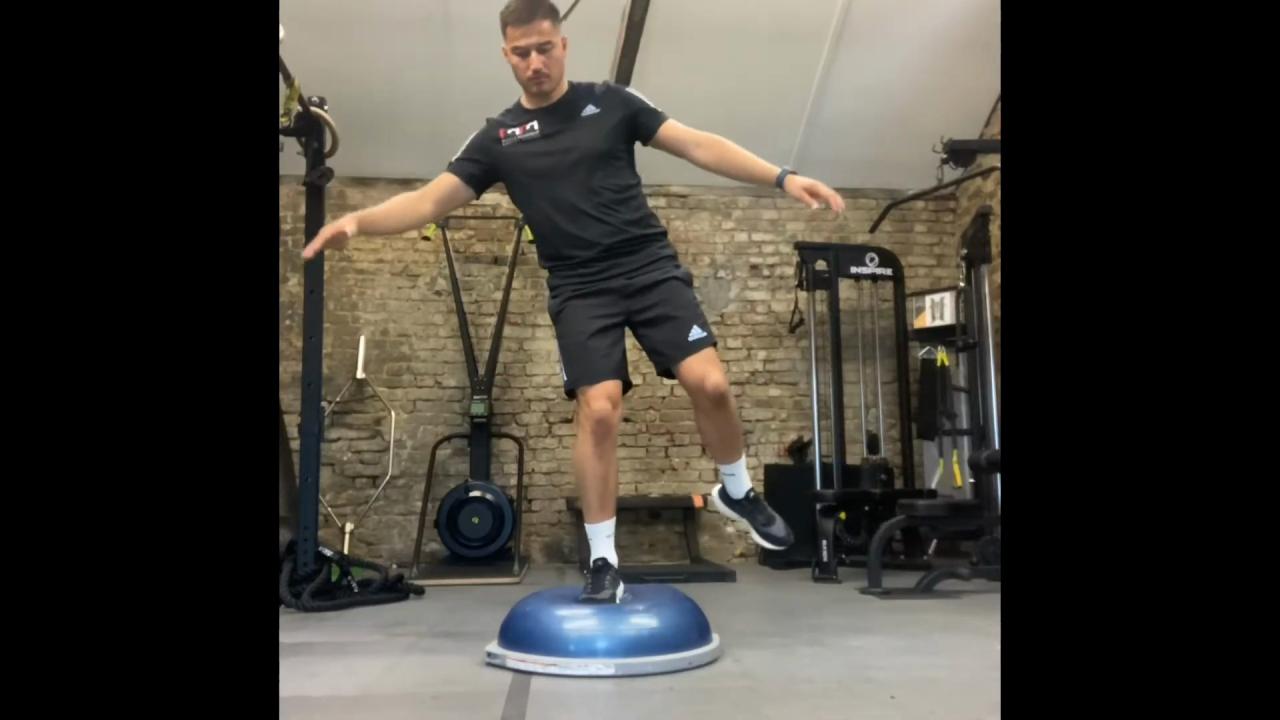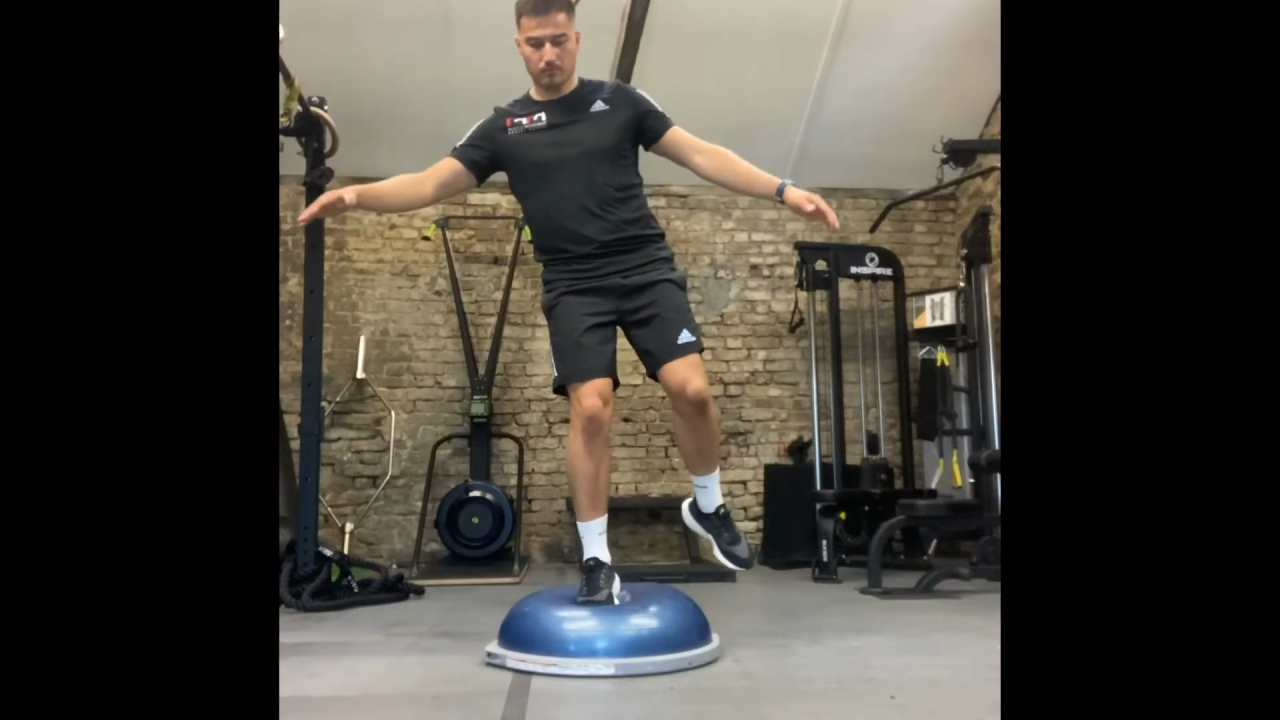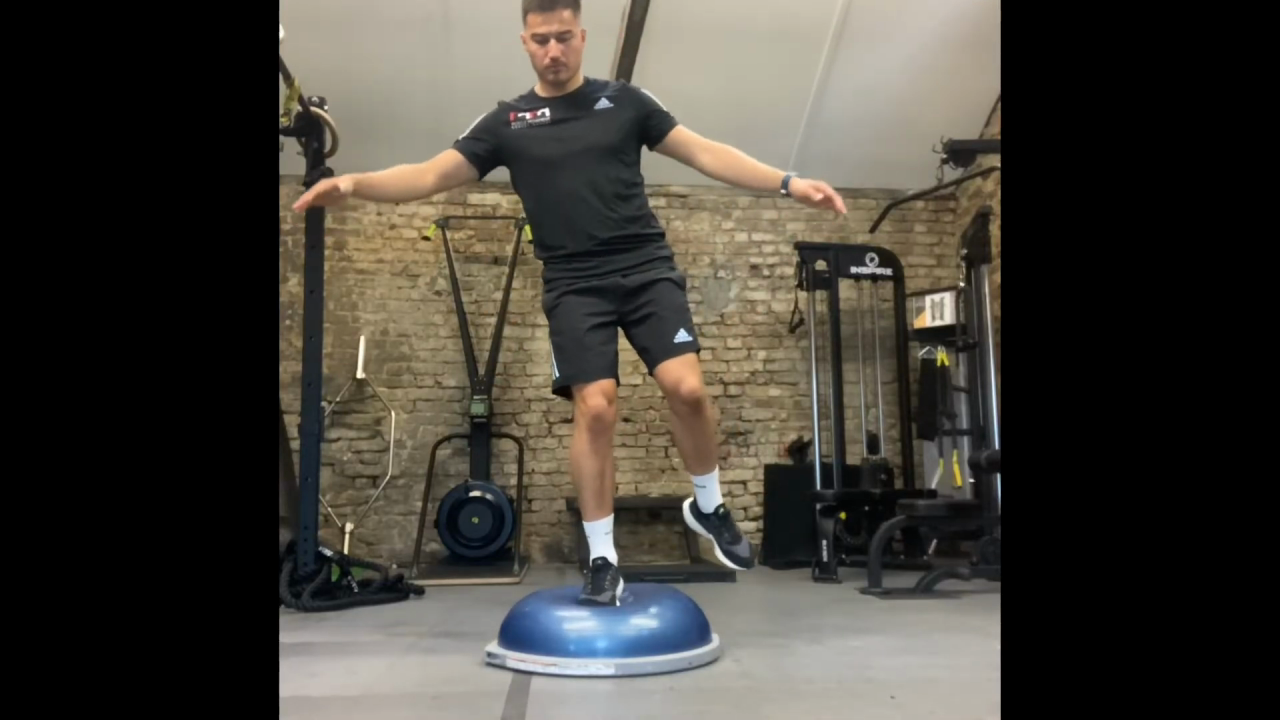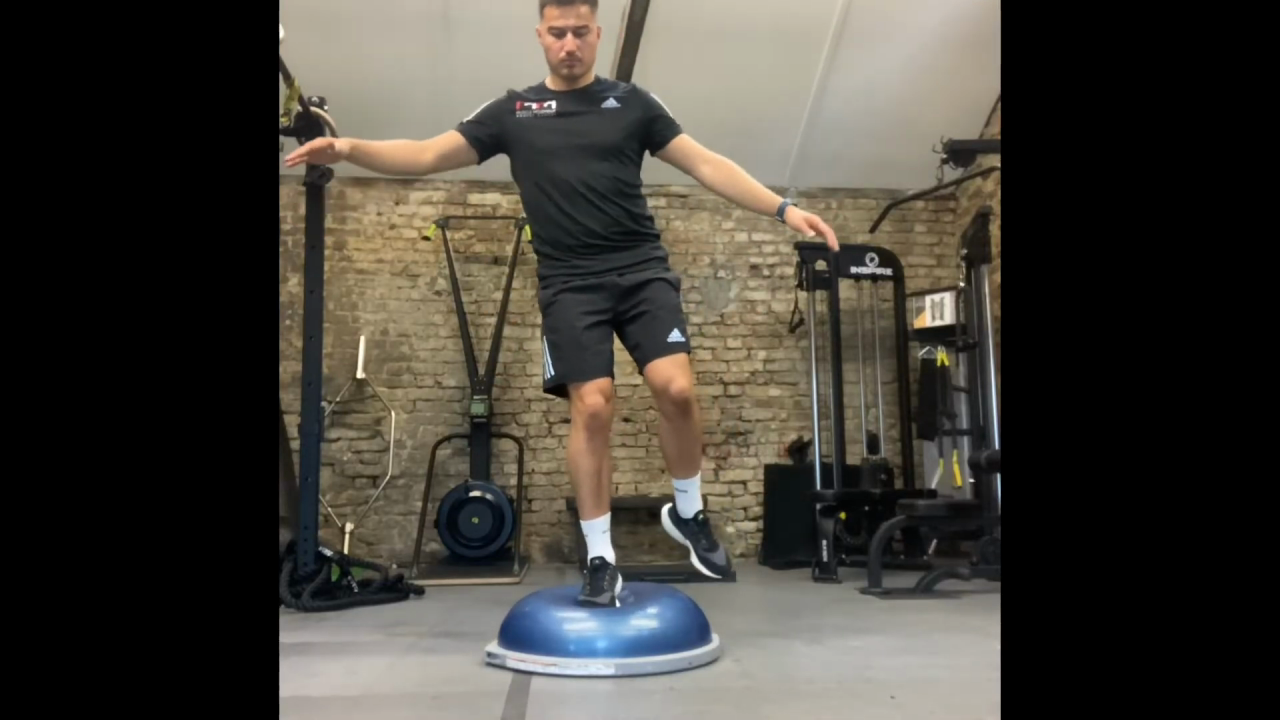
dt=0.4s
person 1, frame 1
left shoulder: (613, 101)
right shoulder: (498, 138)
left elbow: (695, 145)
right elbow: (429, 200)
left wrist: (782, 177)
right wrist: (358, 221)
left hip: (651, 267)
right hip: (579, 288)
left knee: (709, 384)
right knee: (598, 411)
left ankle: (738, 492)
right ankle: (603, 561)
person 1, frame 2
left shoulder: (621, 101)
right shoulder: (504, 127)
left elbow: (699, 154)
right elbow: (430, 184)
left wrist: (782, 190)
right wrist: (357, 193)
left hip: (646, 268)
right hip: (574, 286)
left knee: (691, 390)
right knee: (590, 410)
left ankle: (709, 507)
right ankle: (596, 560)
person 1, frame 3
left shoulder: (624, 100)
right shoulder: (506, 122)
left elbow: (704, 152)
right elbow: (430, 175)
left wrist: (788, 182)
right wrist: (355, 183)
left hip: (645, 267)
right hip: (574, 284)
left knee: (687, 388)
right knee: (595, 409)
left ankle: (708, 506)
right ankle: (602, 559)
person 1, frame 4
left shoulder: (632, 102)
right shoulder: (512, 112)
left elbow: (705, 164)
right elbow: (427, 155)
left wrist: (783, 208)
right wrist: (349, 147)
left hip: (641, 267)
right hip: (570, 281)
left knee: (676, 390)
right knee: (592, 408)
left ankle: (688, 513)
right ankle: (600, 557)
